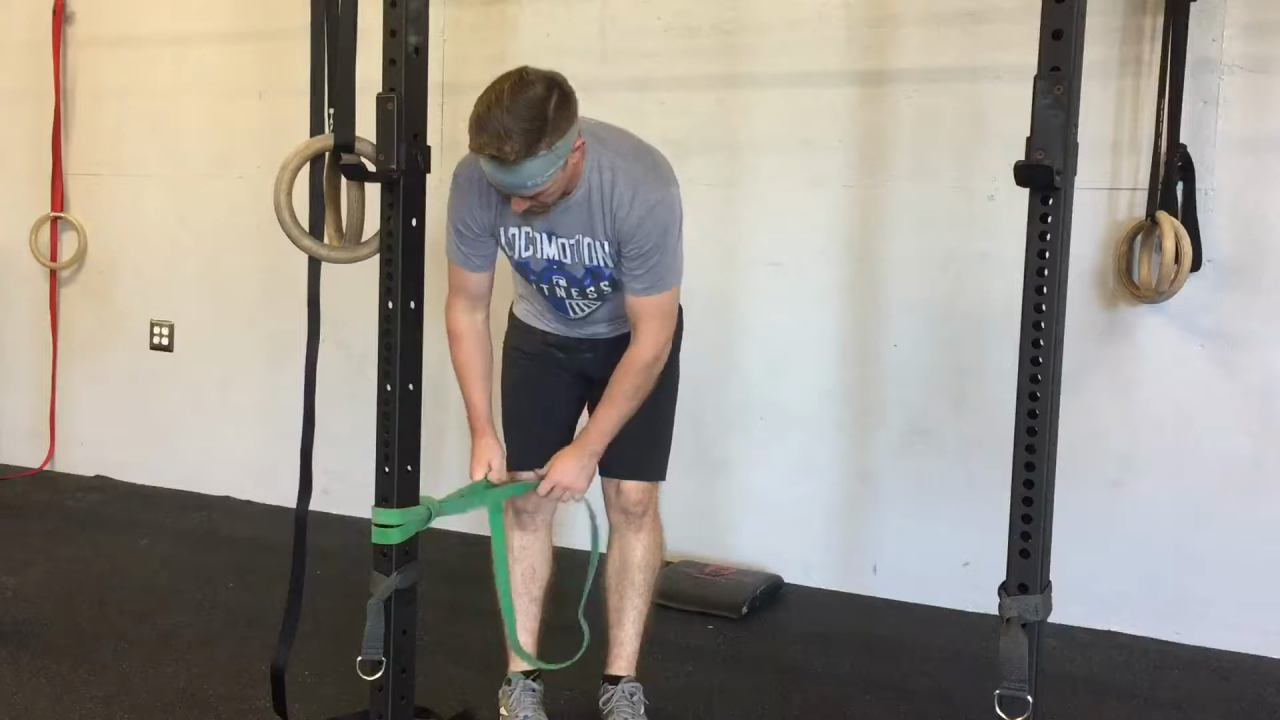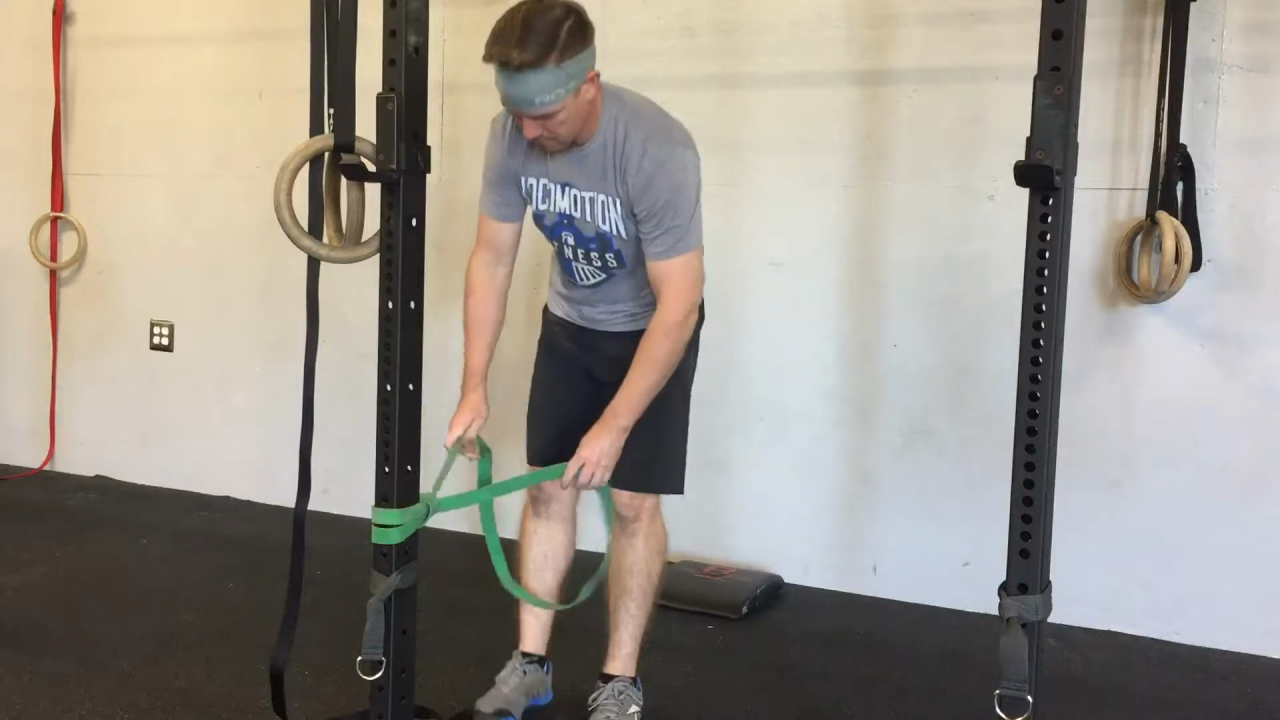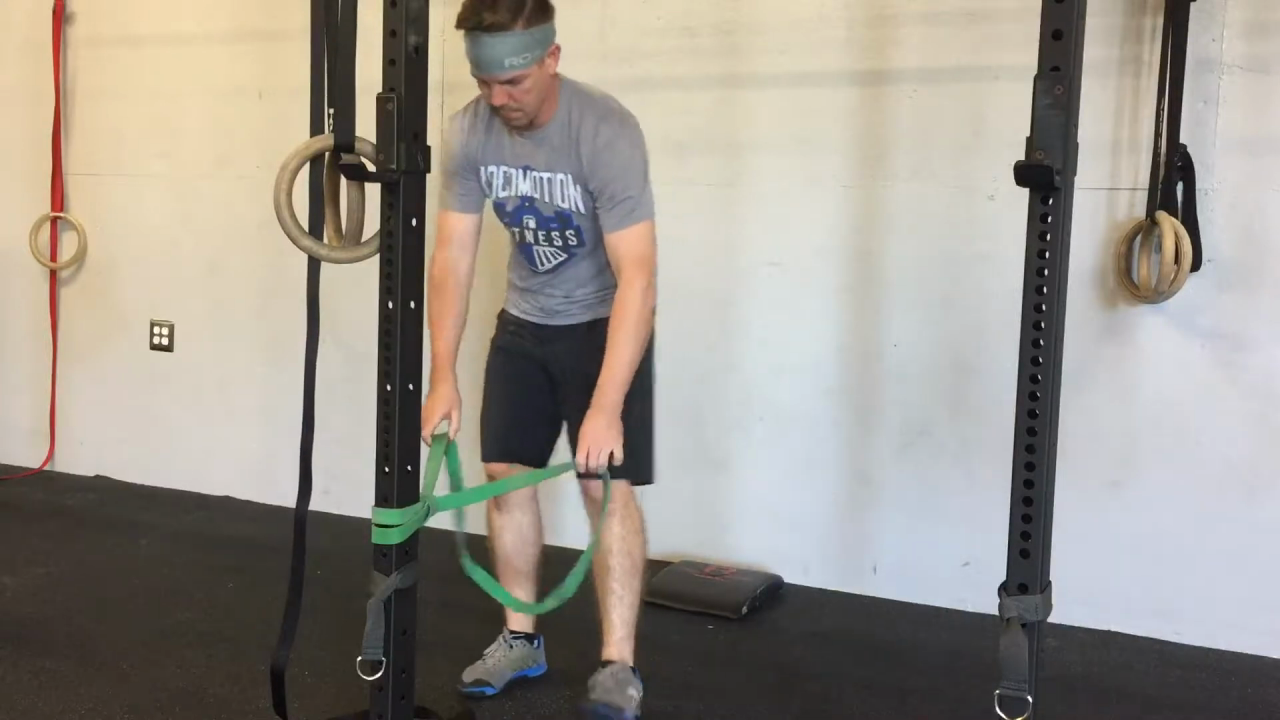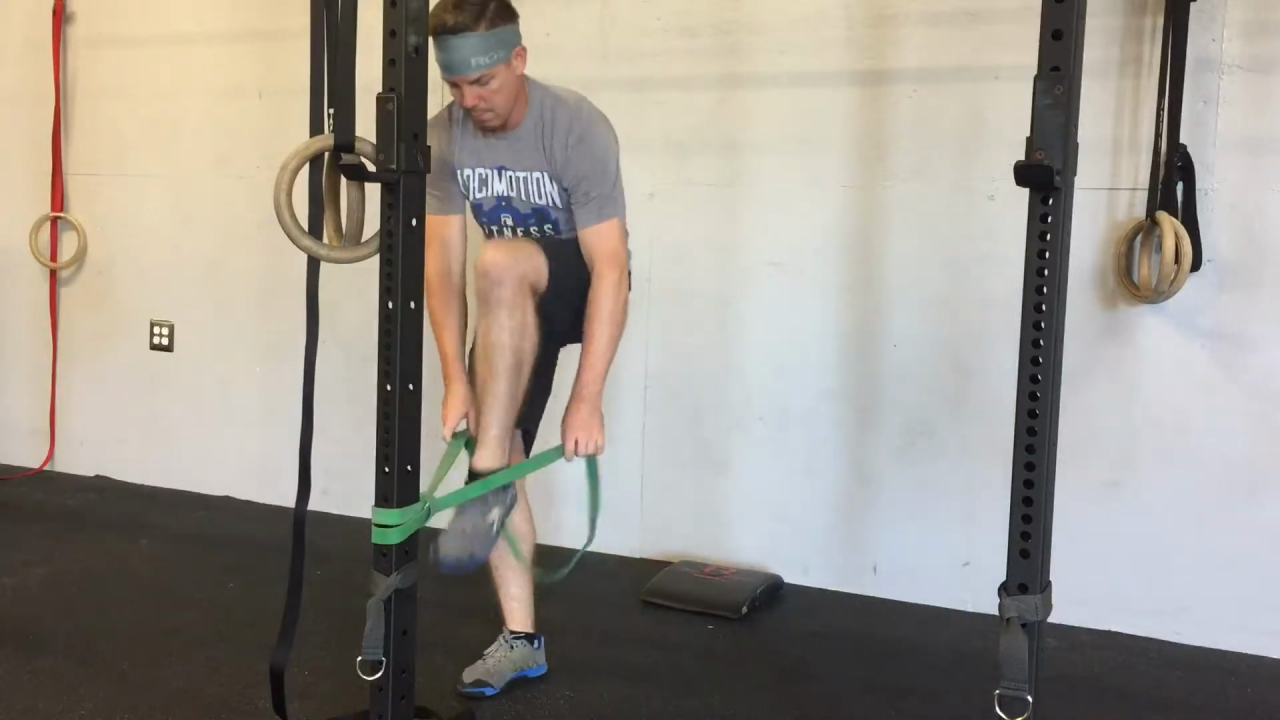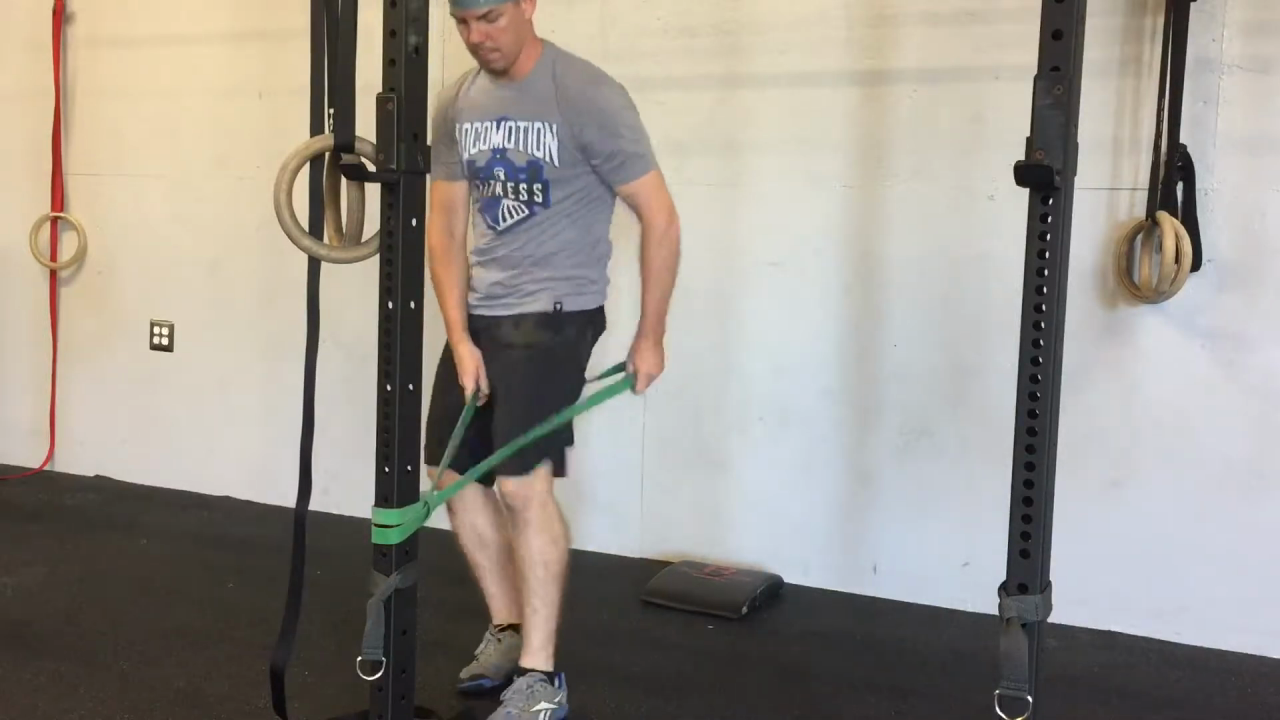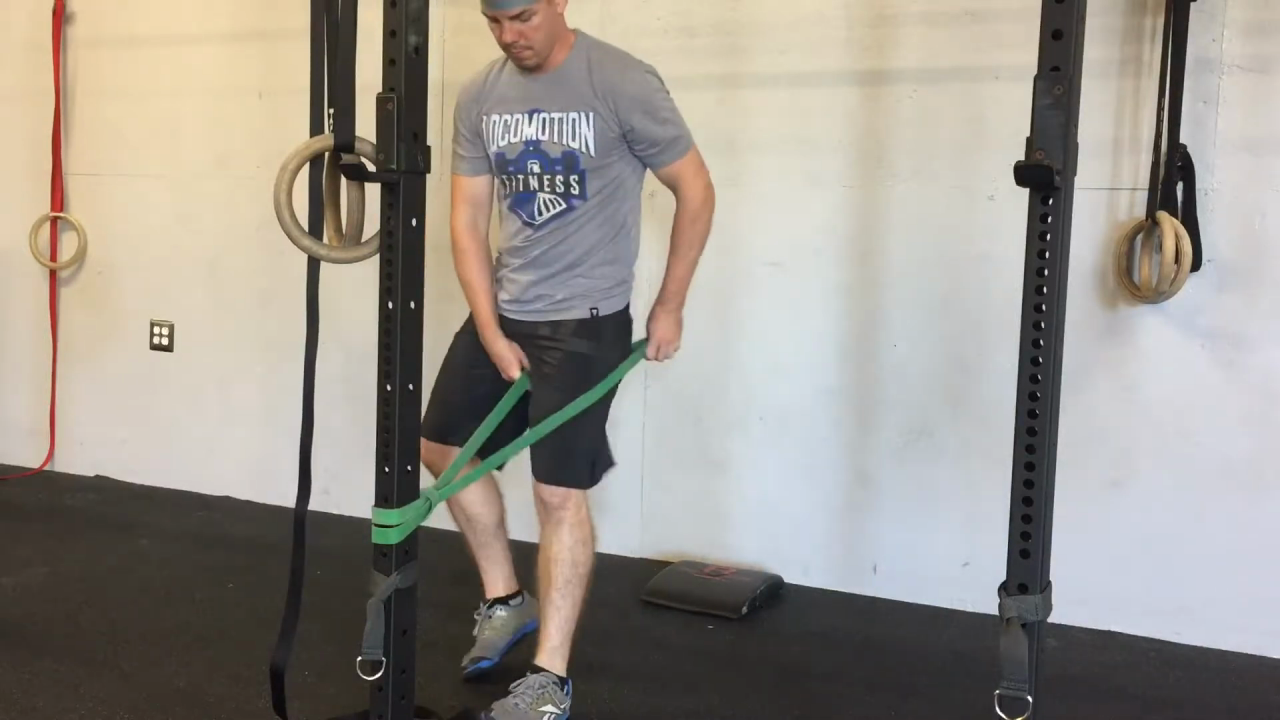
dt=0.5s
person 1, frame 1
left shoulder: (642, 187)
right shoulder: (475, 181)
left elbow: (651, 341)
right elbow: (467, 308)
left wrist: (588, 447)
right wrist: (483, 433)
left hip: (633, 335)
right hip: (541, 335)
left knee: (632, 498)
right knee: (526, 495)
person 1, frame 2
left shoulder: (658, 151)
right shoulder: (511, 137)
left elbow: (678, 308)
right elbow: (490, 261)
left wrist: (614, 427)
right wrist: (474, 387)
left hip: (651, 331)
right hip: (570, 324)
left knee: (633, 503)
right knee: (548, 489)
right ankle: (531, 661)
person 1, frame 3
left shoulder: (605, 132)
right shoulder: (468, 131)
left elbow: (636, 276)
right elbow: (453, 255)
left wrist: (607, 407)
right wrist: (442, 377)
left hip: (603, 320)
right hip: (524, 319)
left knee: (606, 484)
right knee: (506, 477)
right ankle: (521, 639)
person 1, frame 4
left shoulder: (577, 129)
right shoulder: (444, 137)
left elbow: (610, 271)
right elbow: (442, 261)
left wrist: (587, 402)
right wrist: (456, 381)
left hip: (575, 275)
right hip: (512, 301)
left knee: (498, 265)
right knee: (497, 459)
left ankle: (490, 479)
right ankle: (522, 639)
person 1, frame 5
left shoulder: (587, 95)
right shoulder: (456, 105)
left elbow: (657, 215)
right elbow: (445, 227)
left wrist: (649, 335)
right wrist: (460, 339)
left hip: (557, 310)
right hip: (483, 311)
left knee: (520, 483)
right knee: (451, 472)
right ankle: (508, 629)
person 1, frame 6
left shoulder: (623, 85)
right shoulder: (480, 95)
left elbow: (696, 192)
right elbow: (467, 220)
left wrist: (669, 305)
right wrist: (490, 331)
left hip: (584, 321)
right hip: (503, 313)
left knee: (558, 492)
right knee: (443, 448)
right ankle: (505, 600)
